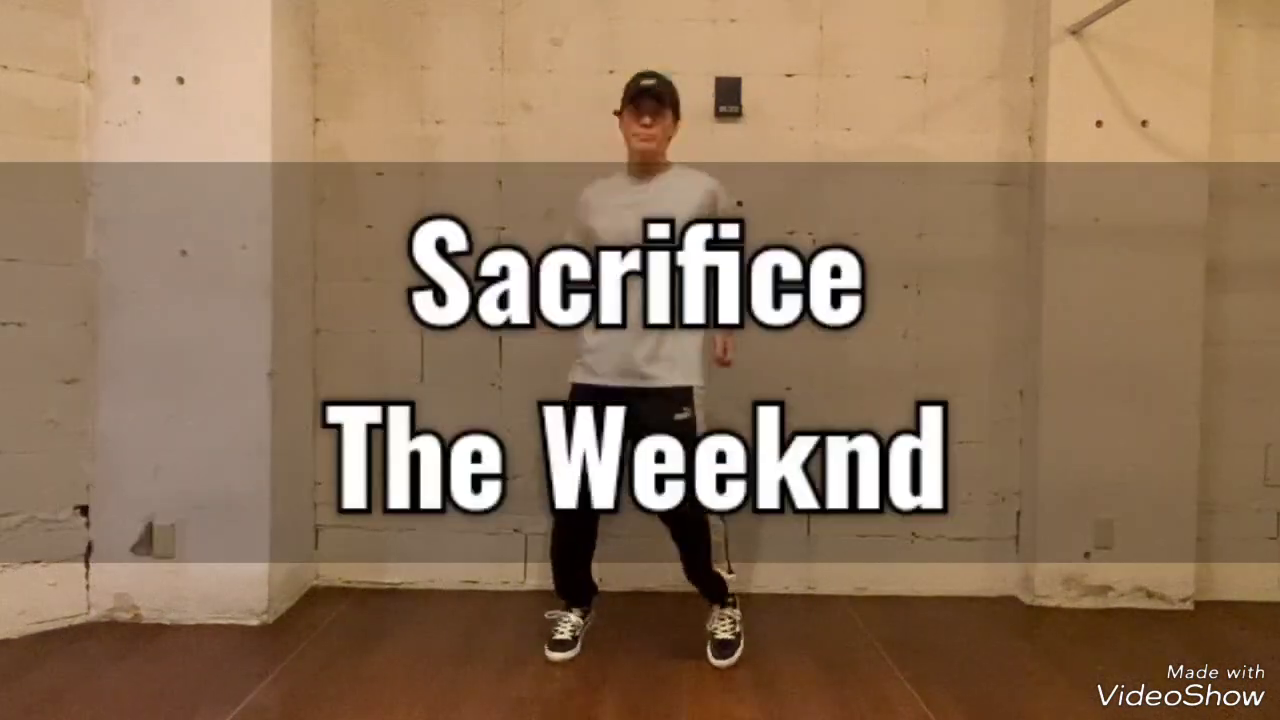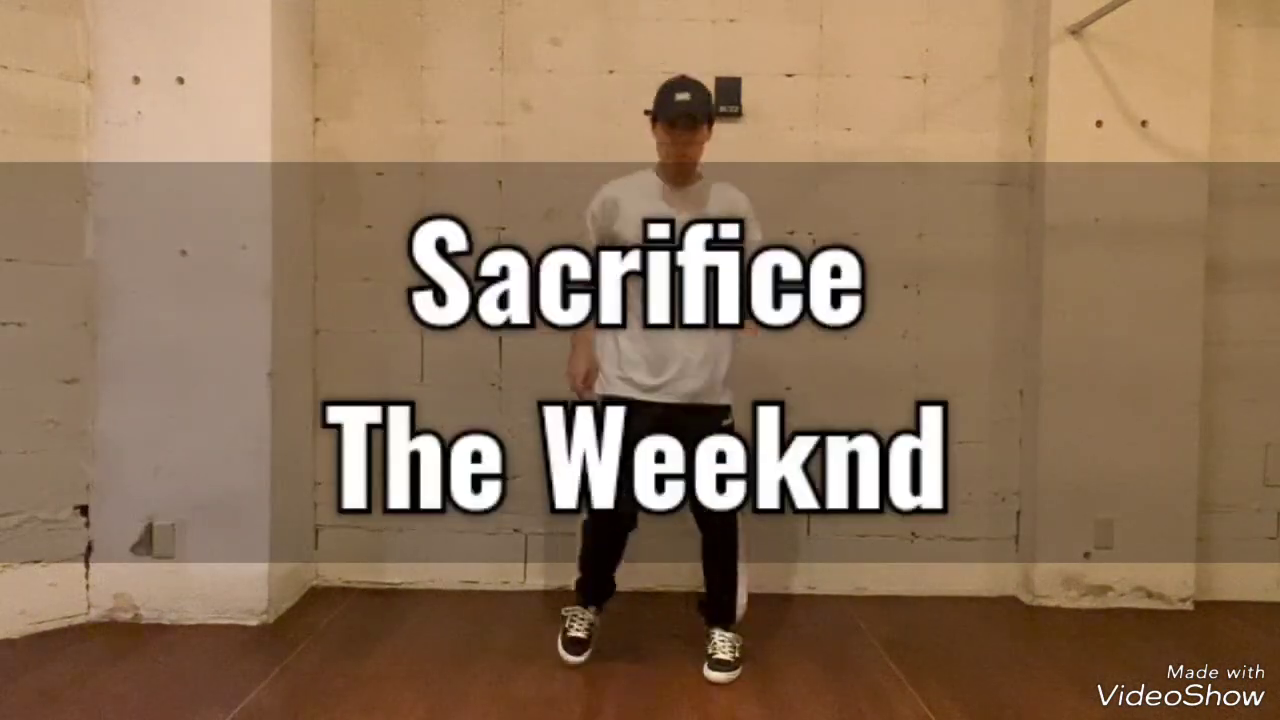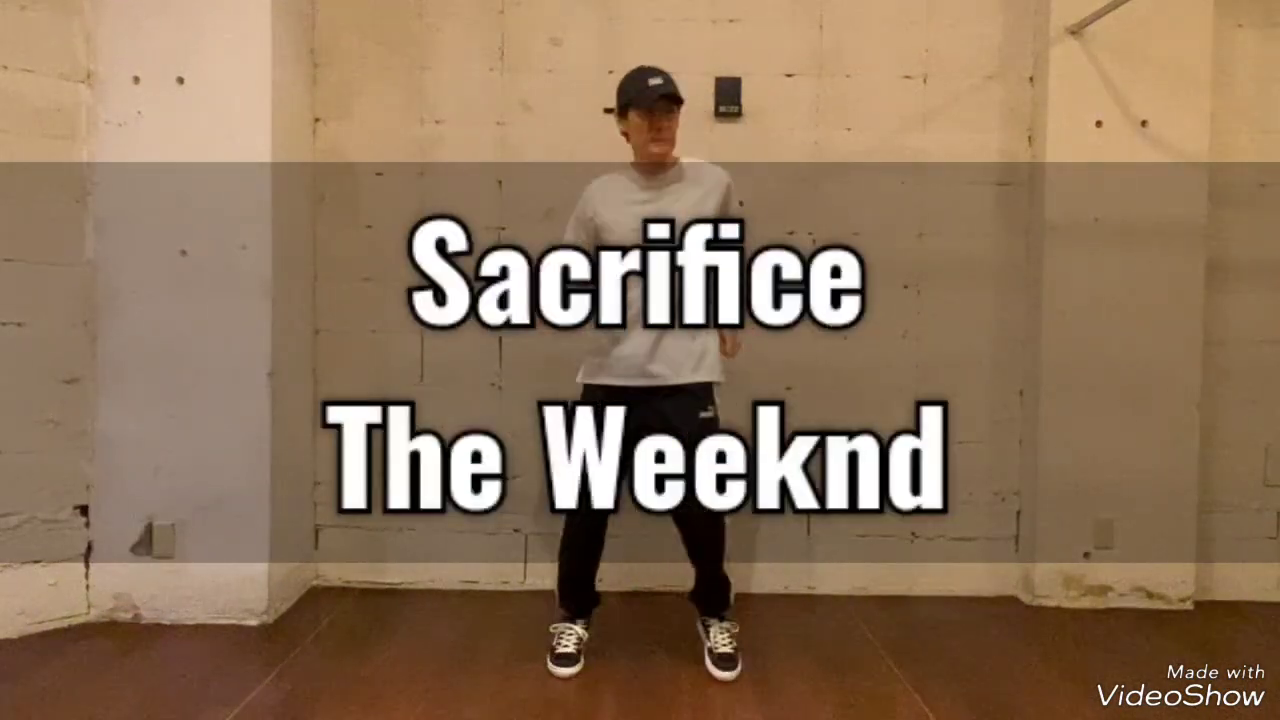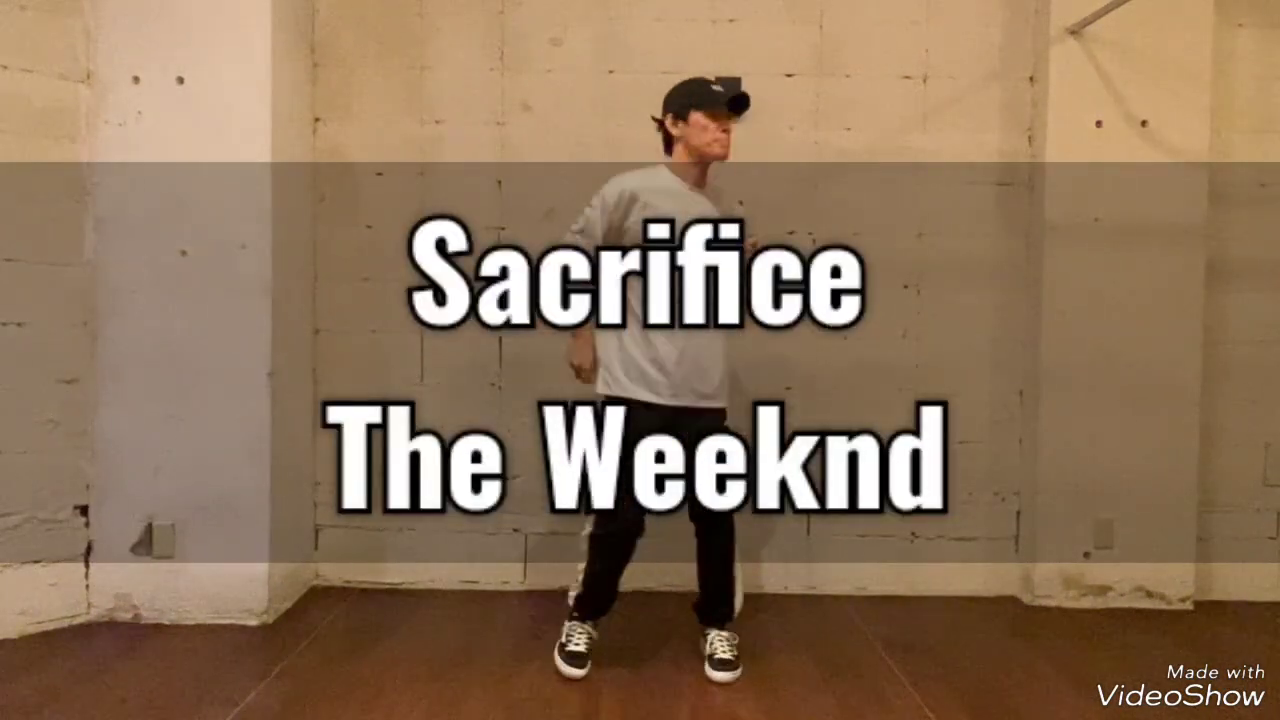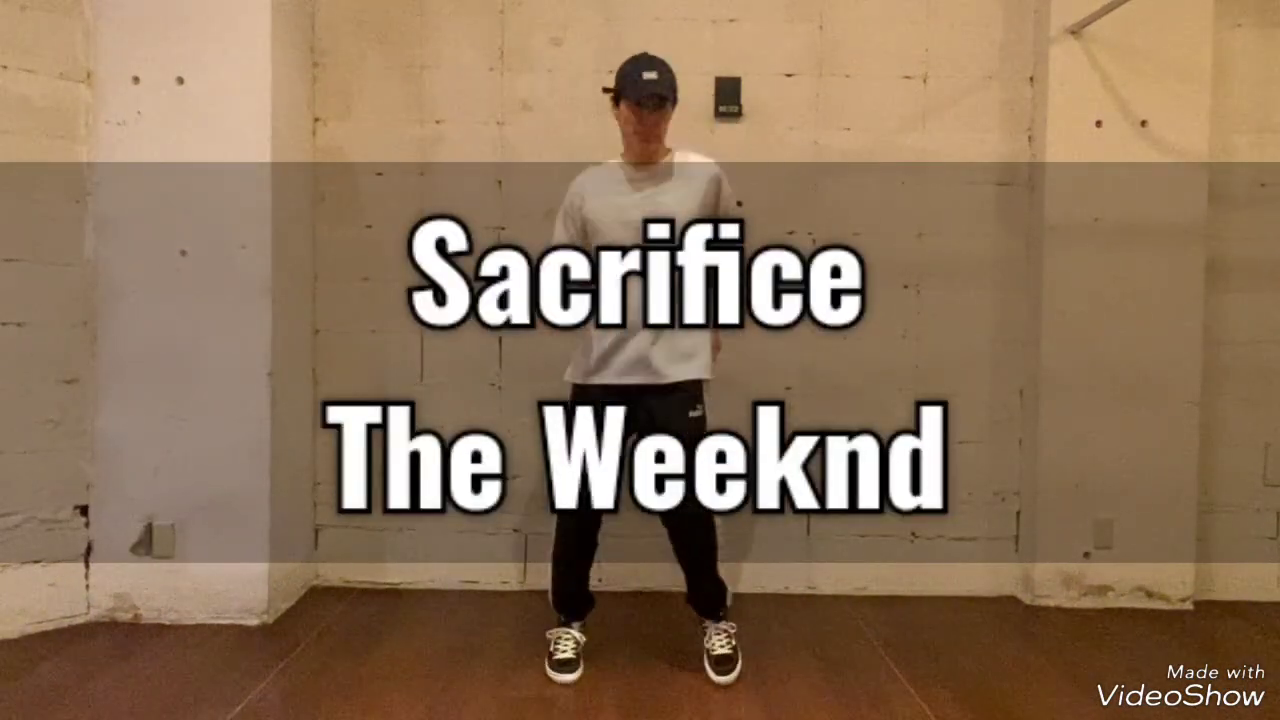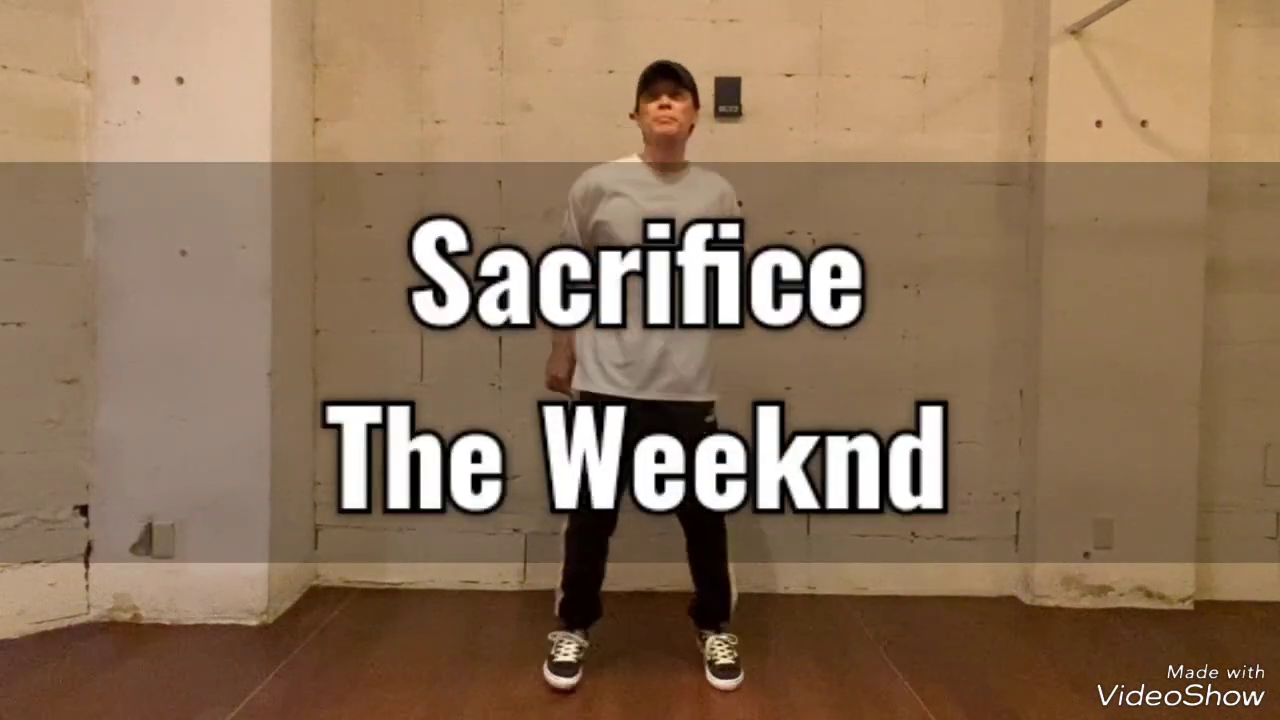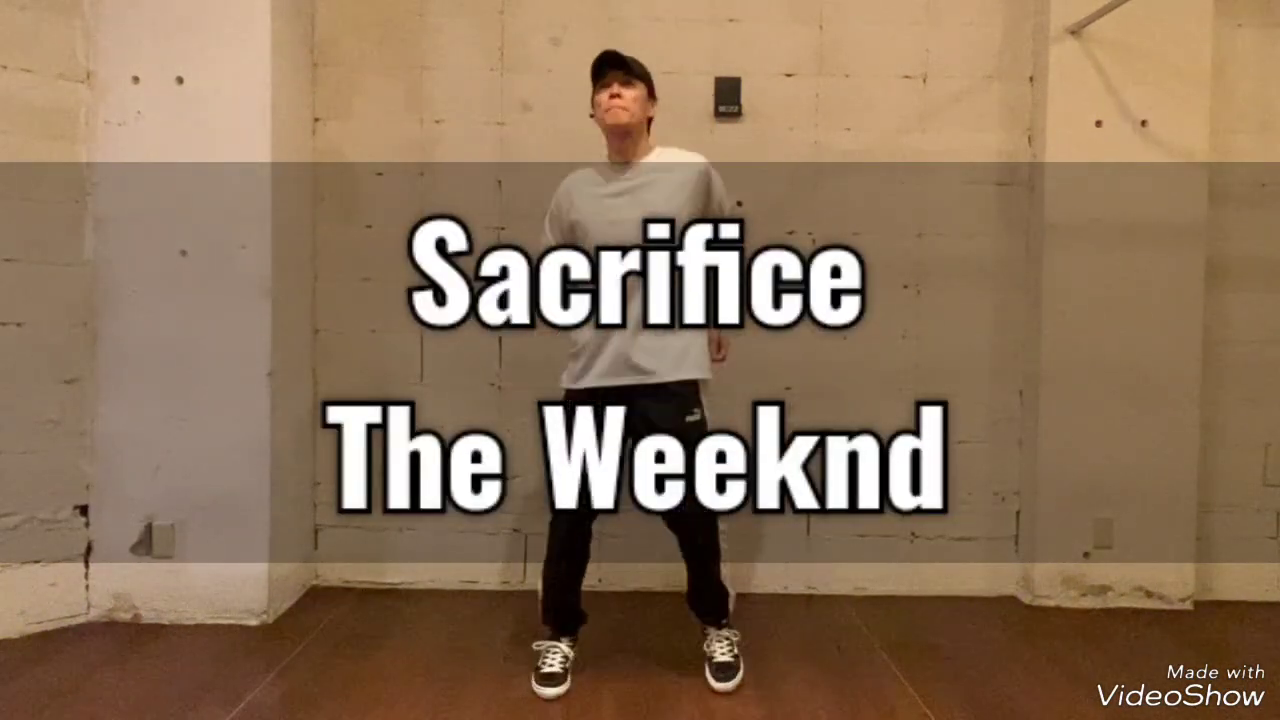
dt=0.5s
person 1, frame 1
left shoulder: (702, 191)
right shoulder: (594, 198)
left wrist: (725, 330)
left hip: (665, 380)
right hip: (595, 378)
left knee: (680, 500)
right knee: (575, 500)
left ankle: (722, 605)
right ankle: (575, 606)
person 1, frame 2
left shoulder: (731, 203)
right shoulder: (617, 197)
left wrist: (747, 314)
right wrist: (582, 348)
left hip: (704, 390)
right hip: (627, 389)
left knee: (717, 514)
right knee: (613, 511)
left ankle: (722, 627)
right ankle: (585, 605)
person 1, frame 3
left shoulder: (714, 184)
right shoulder: (599, 196)
left wrist: (727, 321)
left hip: (686, 378)
right hip: (610, 378)
left knee: (699, 505)
right knee: (588, 506)
left ankle: (716, 617)
right ankle: (573, 619)
person 1, frame 4
left shoulder: (723, 210)
right shoulder: (630, 190)
right wrist: (580, 339)
left hip: (705, 395)
right hip: (633, 391)
left knee: (715, 517)
right knee: (621, 516)
left ankle: (717, 627)
right ankle: (583, 620)
person 1, frame 5
left shoulder: (705, 177)
right shoulder: (587, 188)
left wrist: (714, 324)
left hip: (674, 373)
right hip: (598, 374)
left knee: (686, 504)
right knee: (578, 506)
left ankle: (715, 620)
right ankle: (569, 624)
person 1, frame 6
left shoulder: (718, 194)
right shoulder: (597, 185)
right wrist: (560, 352)
left hip: (685, 387)
right hip: (606, 384)
left knee: (703, 515)
right knee: (592, 514)
left ankle: (715, 630)
right ankle: (572, 629)
person 1, frame 7
left shoulder: (693, 173)
right shoulder: (572, 191)
left wrist: (718, 322)
left hip: (670, 374)
right hip: (592, 377)
left knee: (691, 511)
right knee: (572, 514)
left ankle: (717, 628)
right ankle: (561, 637)
